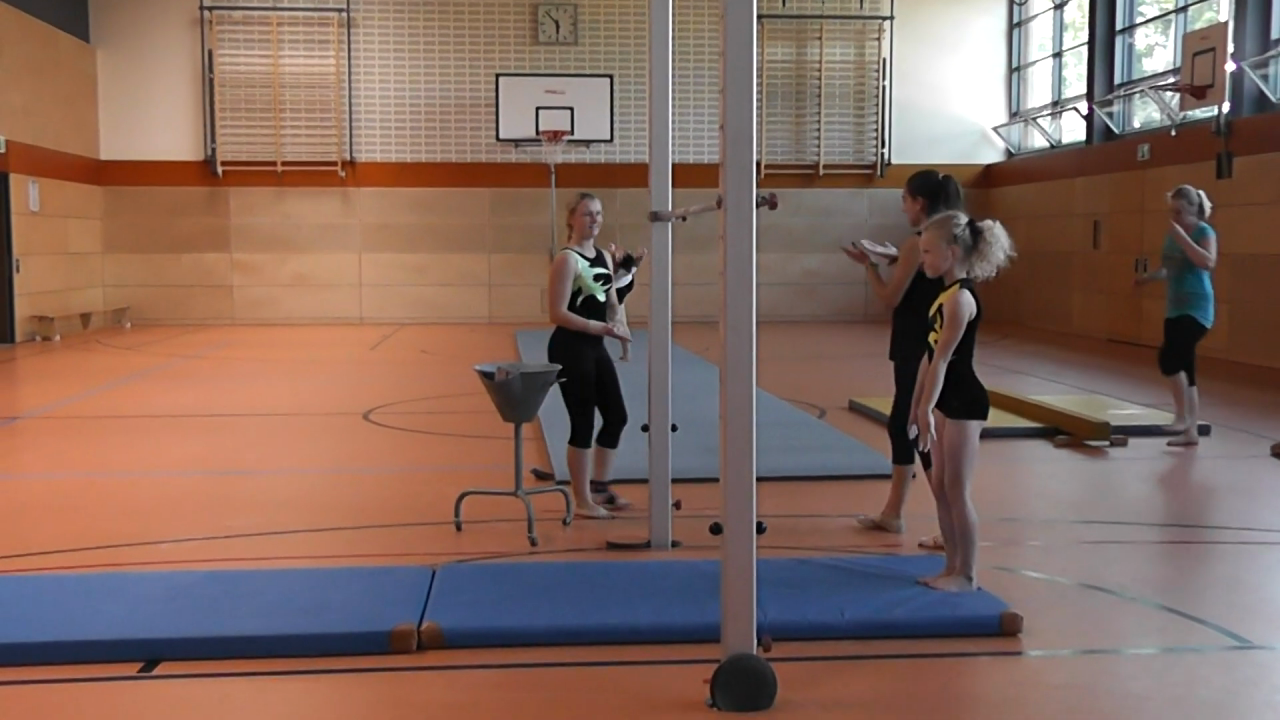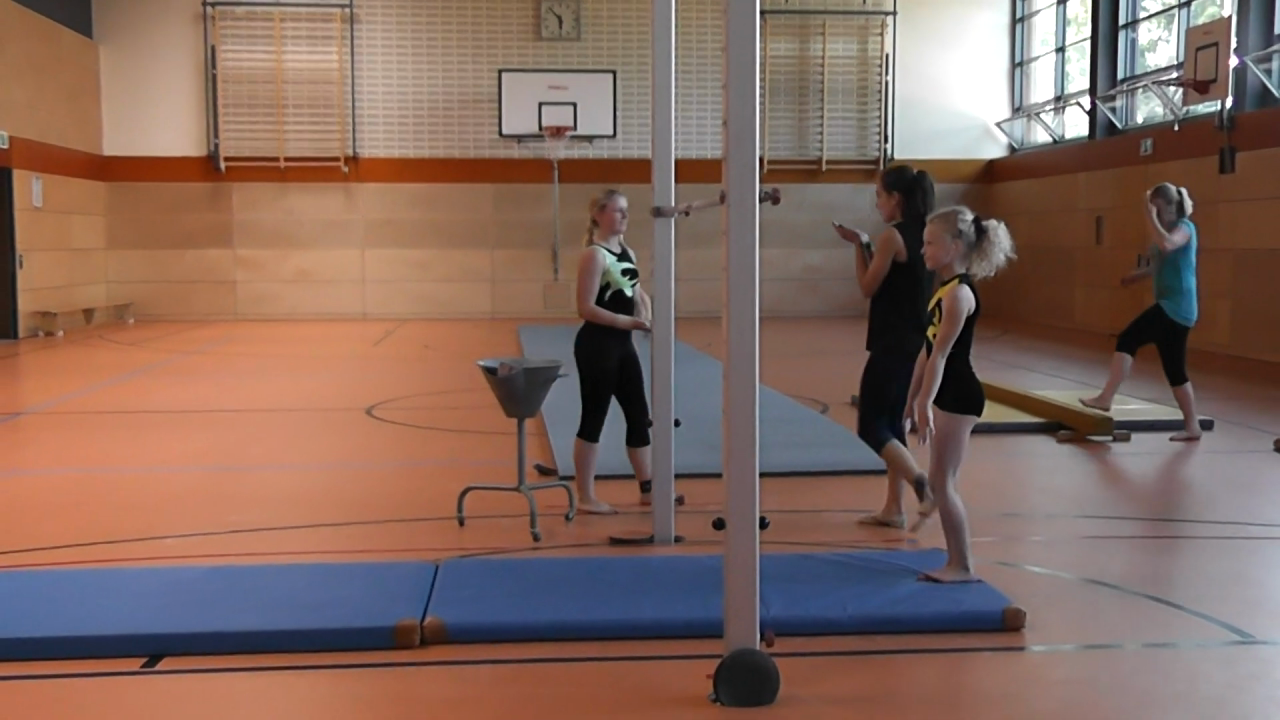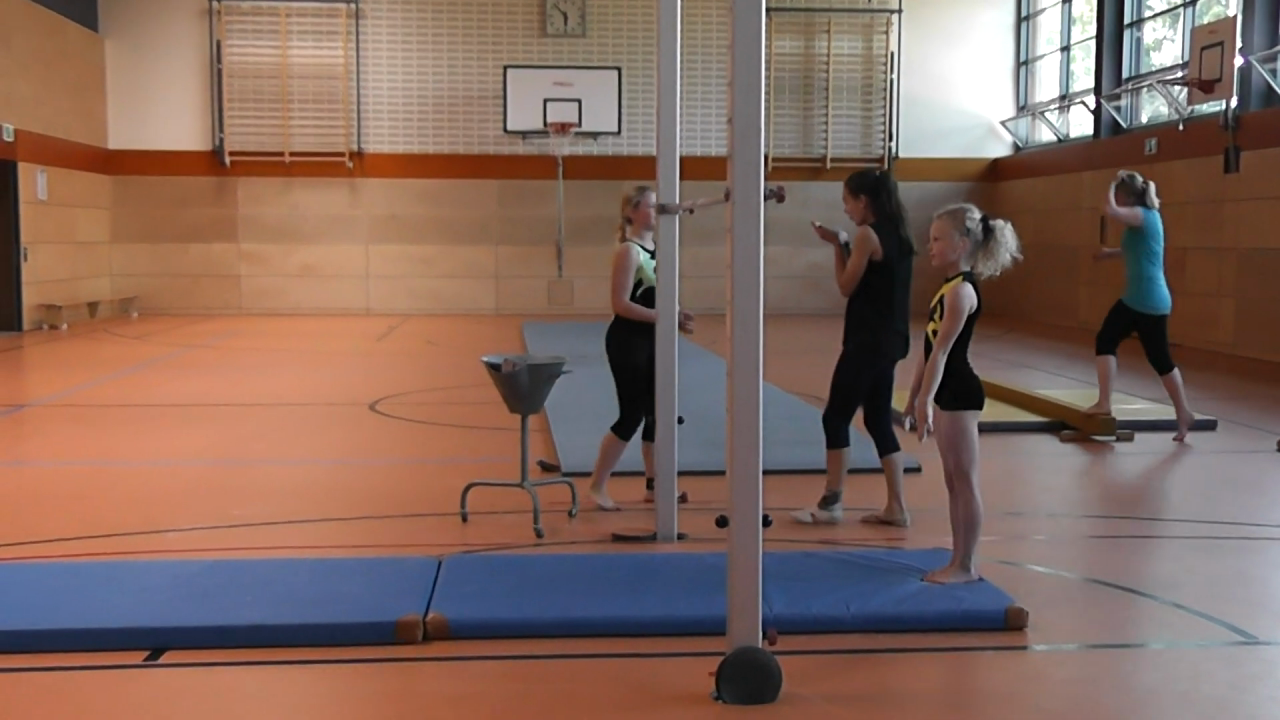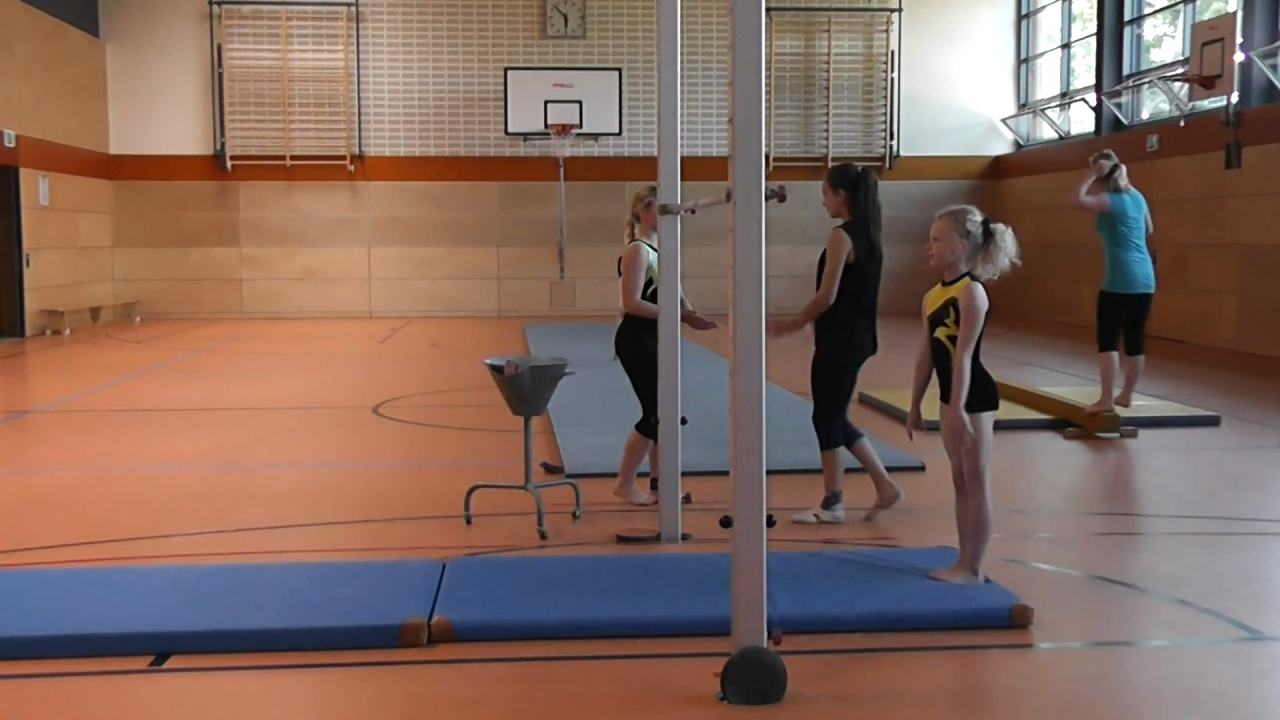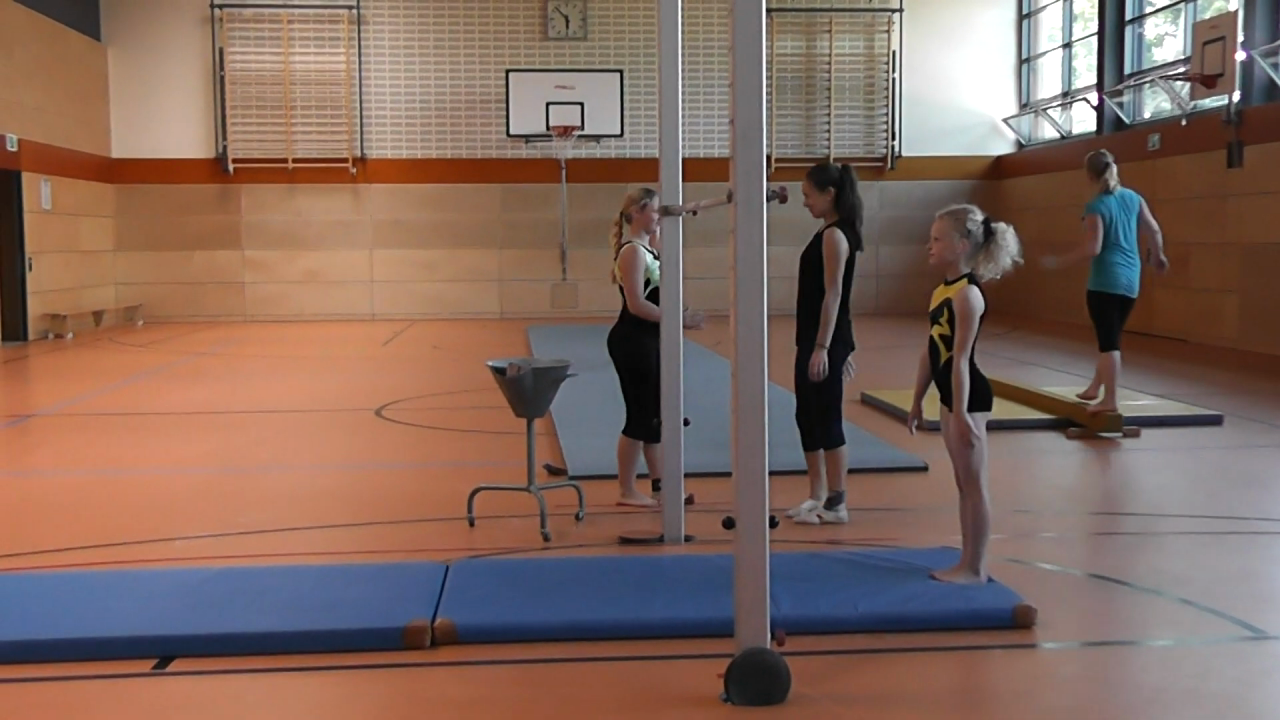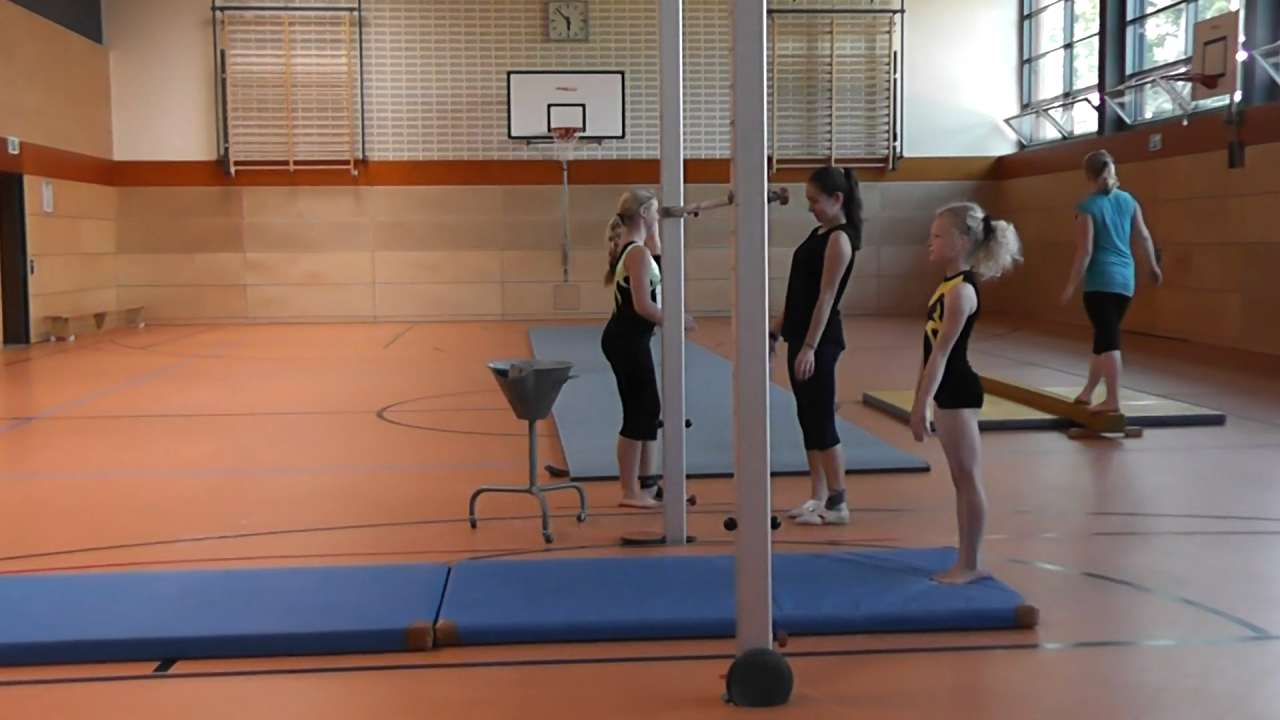
dt=0.3s
person 1, frame 1
left shoulder: (960, 299)
right shoulder: (945, 296)
left elbow: (942, 359)
right elbow: (929, 358)
left wrist: (927, 410)
right wrist: (916, 406)
left hip: (963, 403)
right hip: (945, 401)
left knee: (956, 490)
right knee: (940, 487)
left ankle: (966, 575)
right ankle: (952, 567)
person 1, frame 2
left shoulder: (959, 294)
right shoulder: (944, 291)
left elbow: (941, 354)
right elbow: (927, 352)
left wrist: (926, 403)
right wrist: (913, 400)
left hip: (958, 396)
right hip: (945, 396)
left knee: (941, 483)
right knee: (941, 483)
left ankle: (963, 566)
right ankle: (954, 562)
person 1, frame 3
left shoulder: (961, 290)
right shoulder: (949, 288)
left elbow: (942, 351)
right elbow: (929, 349)
left wrist: (925, 400)
right wrist: (913, 398)
left hip: (959, 394)
right hip: (946, 394)
left knee: (964, 483)
right knee: (952, 481)
left ankle: (966, 566)
right ankle: (957, 562)
person 1, frame 4
left shoulder: (972, 293)
right shoulder: (931, 296)
left elbow: (964, 355)
right elbow: (926, 354)
left wrist: (961, 409)
right wrist: (915, 404)
left hip: (975, 396)
right hip: (951, 396)
left knee: (976, 484)
right knee: (960, 482)
left ankle: (973, 569)
right ankle: (964, 561)
person 1, frame 5
left shoulder: (967, 294)
right shoulder: (940, 292)
left elbow: (961, 359)
right elbow: (930, 353)
left wrist: (962, 413)
right wrist: (916, 401)
left hip: (968, 397)
right hip: (950, 396)
left knee: (973, 484)
right knee: (963, 483)
left ankle: (975, 568)
right ankle: (966, 562)
person 1, frame 6
left shoulder: (960, 291)
right shoulder: (947, 287)
left elbow: (942, 353)
right elbow: (930, 349)
left wrist: (920, 404)
right wrist: (923, 402)
left hip: (959, 392)
right hip: (948, 392)
left knee: (969, 480)
right knee: (961, 479)
left ankle: (971, 563)
right ankle: (966, 561)
person 2, frame 1
left shoulder: (917, 243)
left elbow: (891, 299)
left wrist: (867, 264)
right wrist: (898, 261)
left hip: (917, 353)
right knee: (901, 426)
right ankle: (891, 513)
person 2, frame 2
left shoulder: (893, 235)
right shoulder: (921, 236)
left elbow: (867, 288)
left wrist: (859, 246)
right wrist: (866, 246)
left hip: (892, 344)
right hip: (909, 343)
left knee: (871, 425)
right knee: (891, 422)
left ankle: (924, 489)
right ankle: (894, 506)
person 2, frame 3
left shoulder: (867, 235)
right shoulder: (898, 234)
left elbow: (847, 287)
left wrist: (838, 246)
right wrist: (843, 245)
left hip: (868, 343)
right hip: (889, 342)
left knee: (835, 419)
right knee: (880, 421)
left ankle: (830, 503)
right ankle: (896, 506)
person 2, frame 4
left shoulder: (841, 237)
right shoulder: (866, 235)
left elbow: (827, 297)
left wrist: (794, 322)
right wrist: (805, 320)
left hip: (839, 340)
right hip: (856, 338)
left knee: (825, 419)
right knee: (836, 418)
left ankle: (833, 504)
right ankle: (885, 487)
person 2, frame 5
left shoulder: (833, 235)
right shoulder: (834, 232)
left elbow: (832, 295)
left wrist: (822, 348)
left hip: (825, 339)
right hip: (815, 337)
left knee: (826, 420)
right knee: (807, 418)
left ankle: (836, 504)
right ankle: (818, 496)
person 2, frame 6
left shoulder: (839, 239)
right shoulder: (819, 234)
left elbow: (826, 298)
left wrist: (809, 348)
right wrist: (775, 331)
left hip: (819, 340)
right hip: (804, 336)
left knee: (822, 421)
right knee: (808, 419)
left ankle: (837, 504)
right ankle: (819, 497)
person 3, frame 1
left shoulder: (604, 257)
right shoulder: (566, 259)
left elbow: (612, 304)
right elbow: (557, 314)
left wrist: (616, 321)
right wrist: (601, 328)
left hip: (596, 349)
right hip: (570, 350)
left knee: (616, 417)
right knee: (583, 423)
left ankle: (598, 486)
right ankle: (582, 500)
person 3, frame 2
left shoulder: (627, 252)
right shoulder: (594, 256)
left elbow: (637, 297)
right elbow: (586, 309)
left wrist: (644, 317)
right wrist: (630, 322)
left hip: (623, 346)
right hip: (596, 345)
left knee: (639, 417)
right knee: (593, 419)
left ankle: (649, 488)
right ankle: (586, 496)
person 3, frame 3
left shoulder: (658, 248)
right shoulder: (628, 251)
right elbow: (620, 304)
left wrist: (676, 316)
left hip: (650, 339)
right hip: (626, 341)
left knee: (656, 413)
right knee: (632, 416)
left ankle: (654, 486)
right ankle: (597, 487)
person 3, frame 4
left shoulder: (660, 249)
right shoulder: (637, 251)
right elbow: (632, 303)
right wrist: (676, 314)
left hip: (655, 340)
right hip: (636, 341)
left knee: (662, 413)
right knee: (653, 414)
left ankle: (658, 485)
right ankle: (625, 484)
person 3, frame 5
left shoulder: (649, 248)
right shoulder: (632, 252)
left elbow: (657, 295)
right elbow: (636, 304)
right wrist: (677, 319)
left hip: (647, 340)
right hip: (631, 341)
left knee: (655, 414)
right knee: (640, 416)
left ankle: (659, 486)
right ankle: (627, 490)
person 3, frame 6
left shoulder: (629, 248)
right shoulder: (637, 252)
right elbow: (643, 306)
left hip: (625, 336)
right hip: (628, 340)
left knee: (649, 411)
right knee: (638, 414)
left ankle: (646, 483)
right ankle: (629, 492)
person 4, frame 1
left shoulder: (1204, 232)
right shoulder: (1171, 234)
left elbow: (1208, 263)
left wrist: (1183, 237)
right wrist: (1150, 276)
left hip: (1197, 310)
right hip: (1175, 310)
left knee: (1168, 357)
right knee: (1181, 368)
left ankle: (1185, 416)
right ankle: (1189, 430)
person 4, frame 2
left shoulder: (1185, 227)
right shoulder: (1168, 228)
left elbow: (1167, 245)
left wrist: (1153, 217)
right wrist: (1137, 274)
left hip: (1175, 306)
right hip: (1175, 308)
left knee: (1127, 341)
right knee: (1175, 369)
left ankle: (1104, 399)
right ankle: (1192, 425)
person 4, frame 3
left shoulder: (1141, 215)
right shoulder: (1148, 216)
left elbow: (1111, 211)
left wrist: (1113, 187)
right wrist: (1111, 252)
left hip: (1140, 297)
right hip: (1156, 298)
left knee: (1105, 341)
right knee: (1161, 358)
left ankle: (1104, 403)
right ankle: (1183, 413)
person 4, frame 4
left shoulder: (1109, 200)
right shoulder: (1136, 196)
left elbow: (1078, 199)
right elbow: (1149, 230)
left wrist: (1092, 175)
left hip: (1120, 279)
right hip: (1145, 278)
left knee: (1108, 339)
right knee: (1135, 340)
left ankle: (1106, 400)
right ankle: (1125, 395)
person 4, frame 5
left shoulder: (1096, 207)
right shoulder: (1132, 197)
left elbow: (1093, 249)
right elbow: (1154, 230)
left wrist: (1059, 261)
right wrist: (1158, 255)
left hip: (1105, 280)
right hip: (1130, 280)
left knee: (1108, 339)
right knee: (1111, 337)
left ankle: (1109, 400)
right ankle: (1094, 388)
person 4, frame 6
left shoulder: (1088, 206)
right shoulder: (1127, 200)
left elbow: (1085, 250)
right elbow: (1144, 236)
left wrist: (1071, 286)
right wrist: (1153, 266)
left hip: (1099, 280)
right hip: (1125, 279)
left knee: (1108, 339)
right knee: (1106, 336)
left ankle: (1112, 400)
right ankle: (1088, 392)
